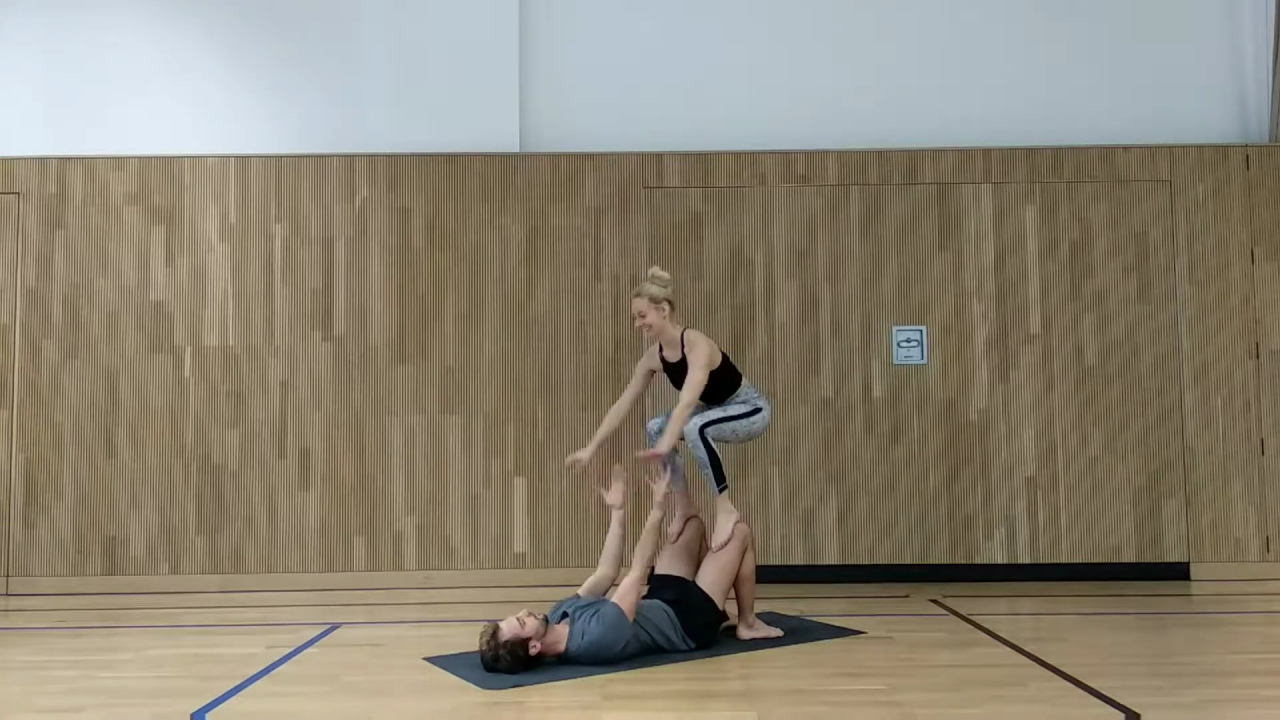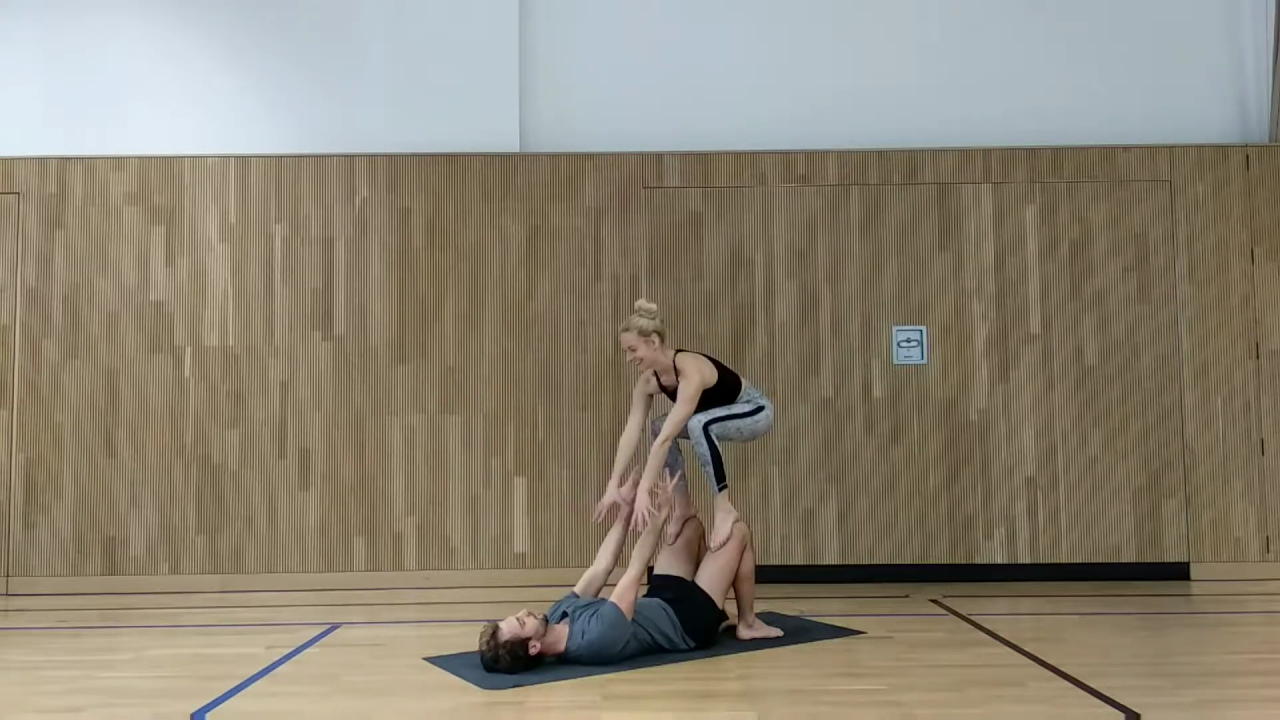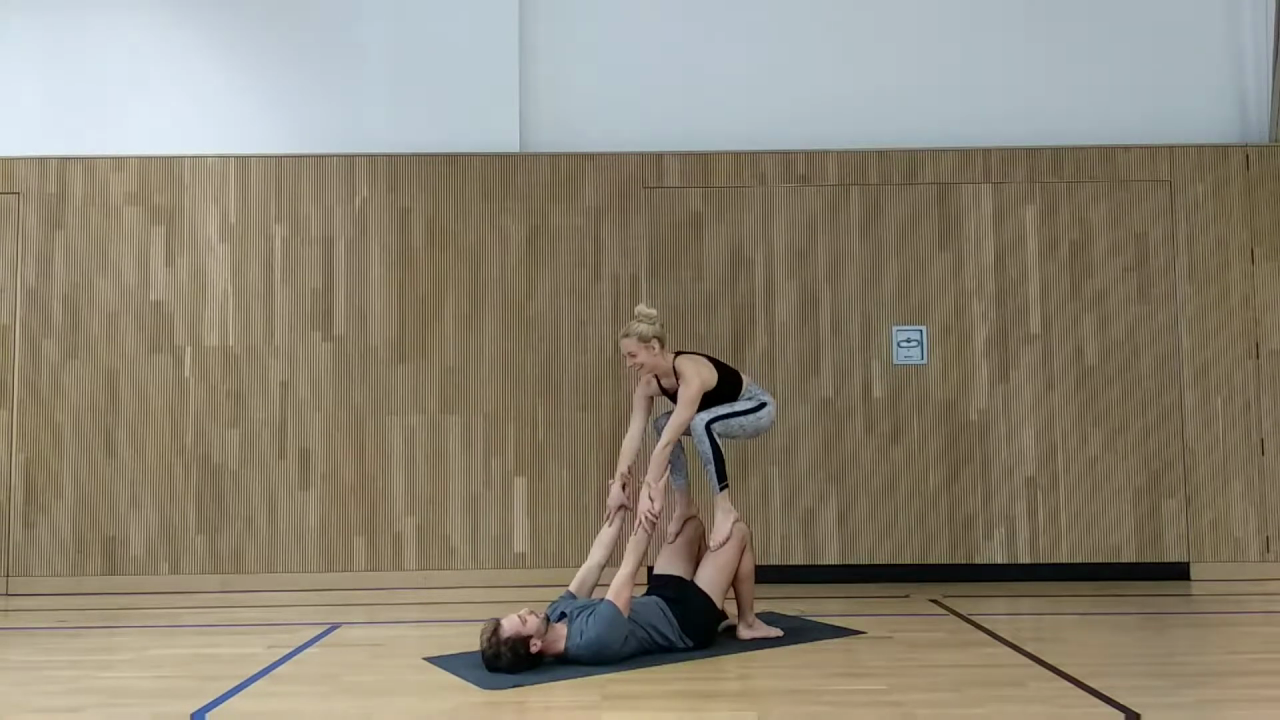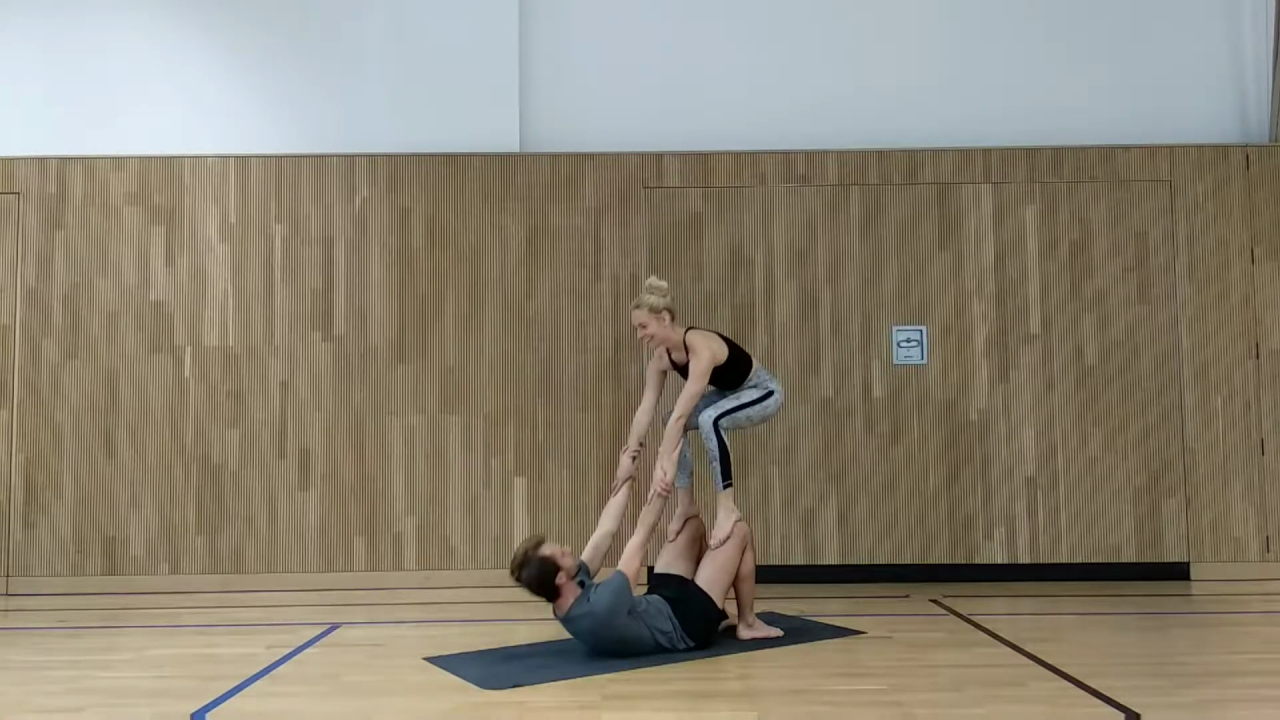
dt=0.5s
person 1, frame 1
left shoulder: (558, 617)
right shoulder: (597, 639)
left elbow: (606, 572)
right elbow: (638, 574)
left wrist: (617, 512)
right wrist: (657, 509)
left hip: (661, 605)
right hip: (689, 623)
left knee: (694, 524)
right knee: (740, 533)
left ankle: (719, 613)
right ankle: (748, 624)
person 1, frame 2
left shoulder: (558, 616)
right shoulder: (597, 638)
left elbow: (600, 567)
right elbow: (634, 572)
left wrist: (625, 509)
right wrist: (660, 513)
left hip: (661, 604)
right hip: (689, 623)
left knee: (692, 525)
right knee: (739, 532)
left ankle: (718, 612)
right ankle: (747, 623)
person 1, frame 3
left shoulder: (556, 616)
right shoulder: (593, 640)
left elbow: (594, 562)
right elbow: (628, 570)
left wrist: (619, 509)
right wrist: (649, 511)
left hip: (658, 605)
right hip: (686, 624)
left knee: (693, 525)
right knee: (738, 532)
left ankle: (717, 613)
right ankle: (748, 624)
person 1, frame 4
left shoulder: (572, 597)
right shoulder: (601, 611)
left elbow: (605, 532)
right elbow: (638, 541)
left wrist: (626, 479)
right wrist: (661, 492)
left hip: (661, 604)
right hip: (688, 627)
left knee: (694, 525)
right knee: (740, 532)
left ankle: (717, 614)
right ankle: (748, 624)
person 2, frame 1
left shoulder: (697, 345)
right shoulder: (654, 357)
left elbow: (687, 403)
right elbow: (623, 403)
left wrist: (667, 443)
right wrist: (591, 447)
left hip: (752, 409)
right hip: (718, 409)
left knee: (695, 426)
right knee: (656, 427)
left ankle: (725, 508)
right ankle: (683, 505)
person 2, frame 2
left shoulder: (690, 371)
right shoulder: (647, 381)
left elbow: (666, 439)
right elbow: (631, 433)
left wrist: (643, 493)
right wrist: (613, 486)
left hip: (754, 410)
right hip: (723, 412)
left knee: (698, 424)
right knee: (659, 426)
left ankle: (724, 509)
right ankle: (682, 506)
person 2, frame 3
left shoulder: (690, 374)
right shoulder: (648, 383)
left elbow: (667, 443)
right elbow: (633, 435)
right wrist: (616, 488)
left hip: (757, 406)
right hip: (726, 409)
left knee: (702, 423)
right knee: (662, 424)
left ankle: (724, 509)
right ankle: (683, 506)
person 2, frame 4
left shoulder: (701, 348)
right shoulder: (661, 357)
left elbow: (681, 413)
right elbow: (645, 409)
left wrist: (663, 465)
right wrist: (627, 456)
left hip: (763, 391)
right hip: (729, 392)
left knee: (709, 419)
right knee: (675, 426)
left ankle: (727, 508)
right ankle: (686, 505)
